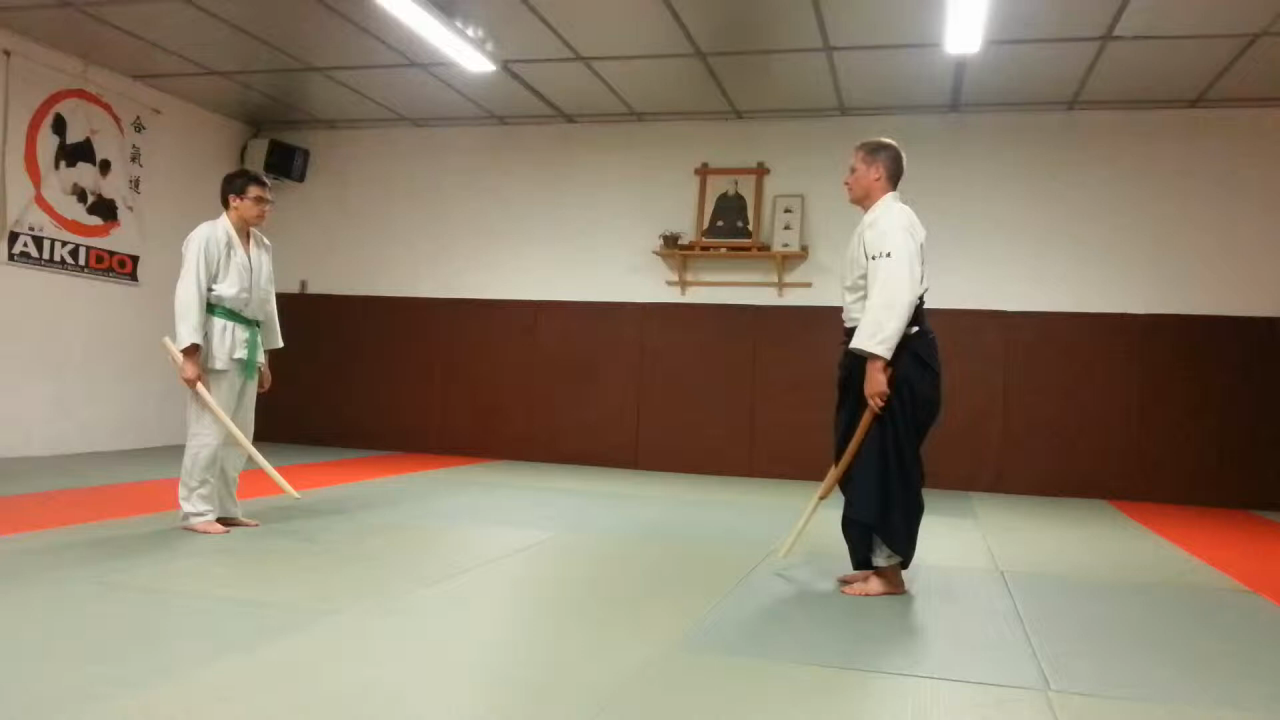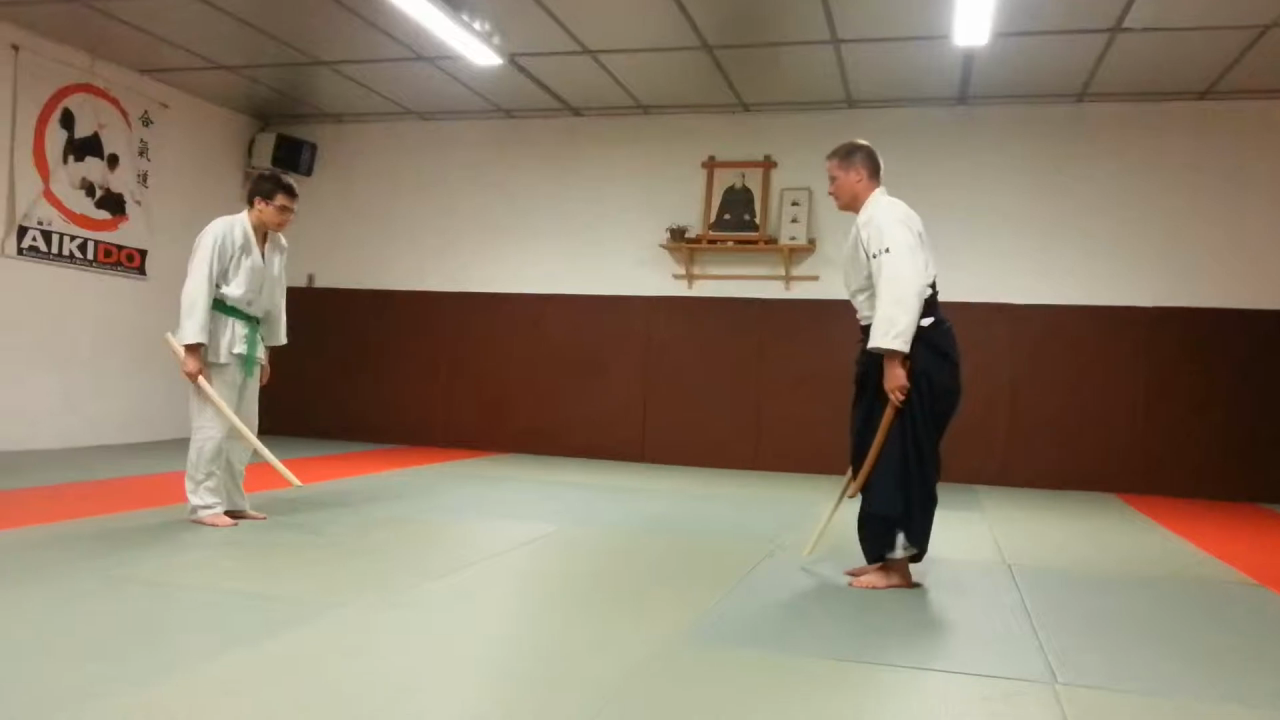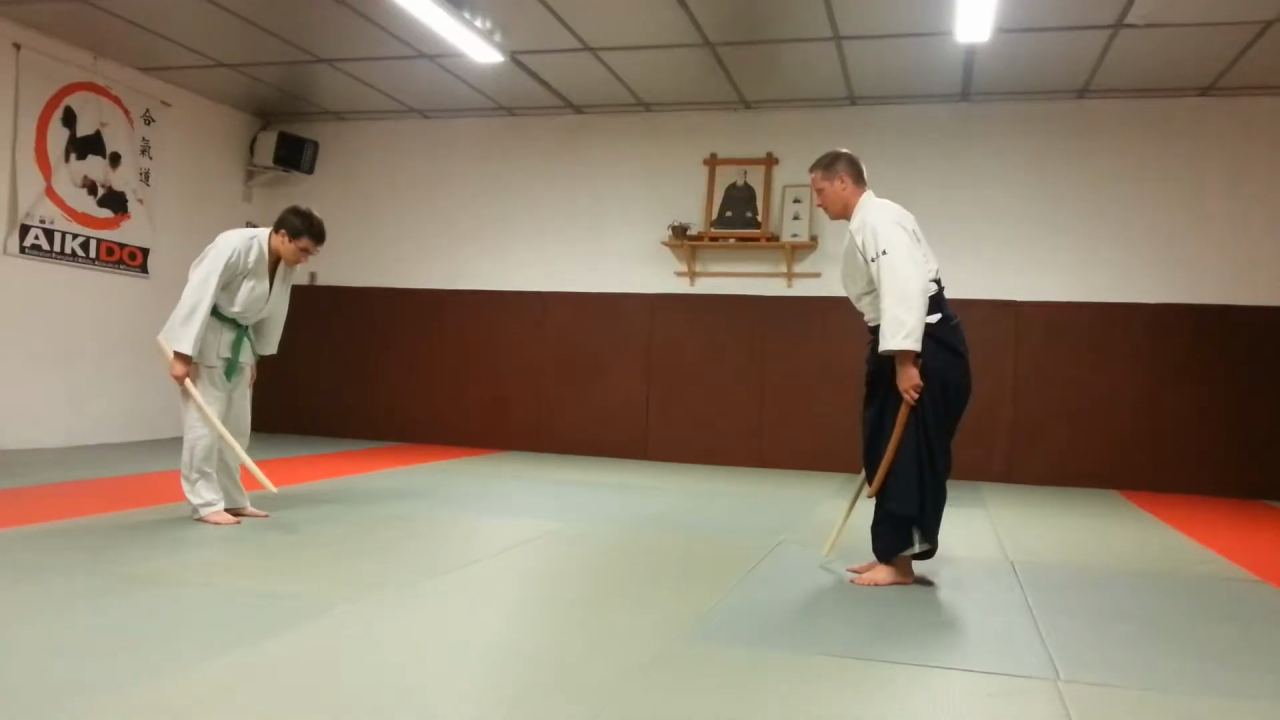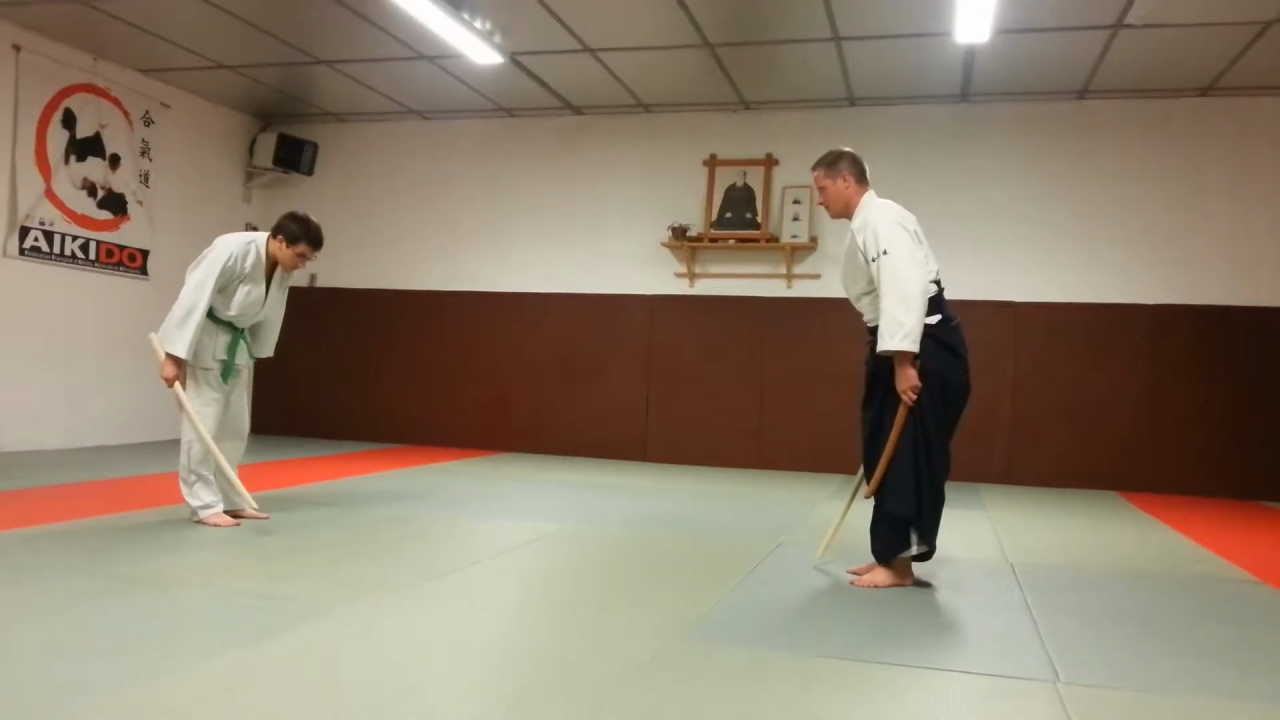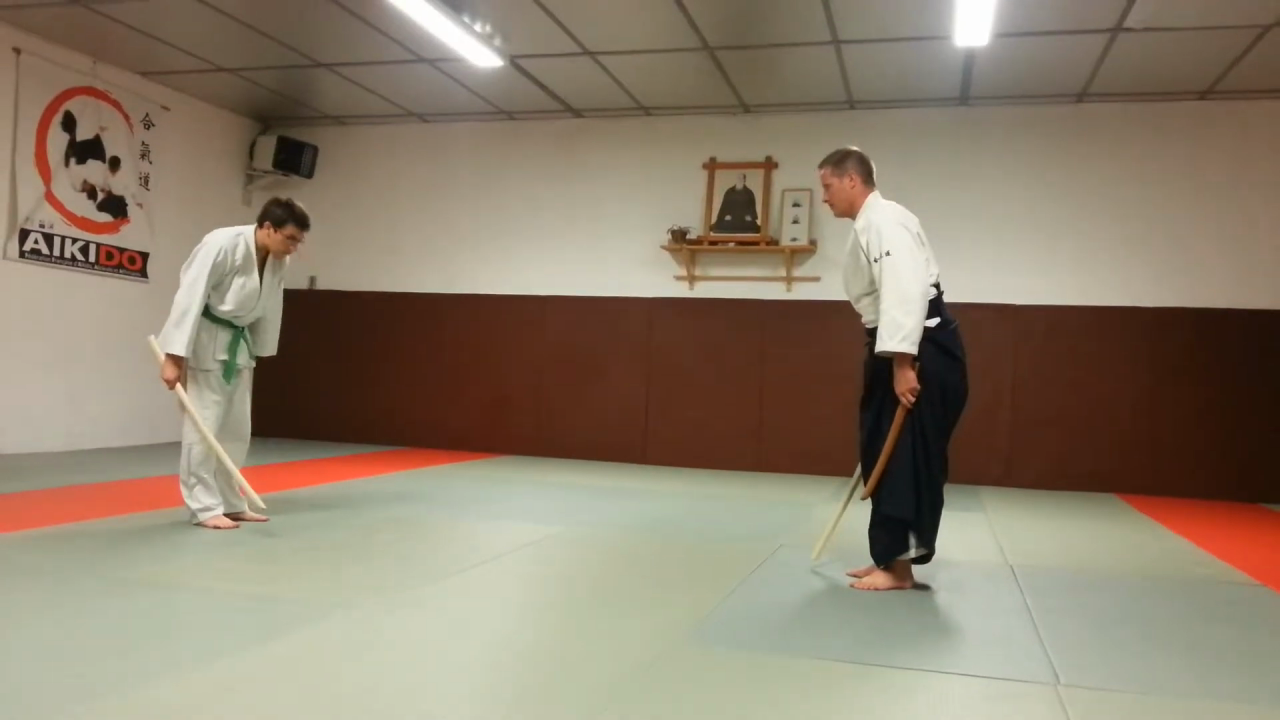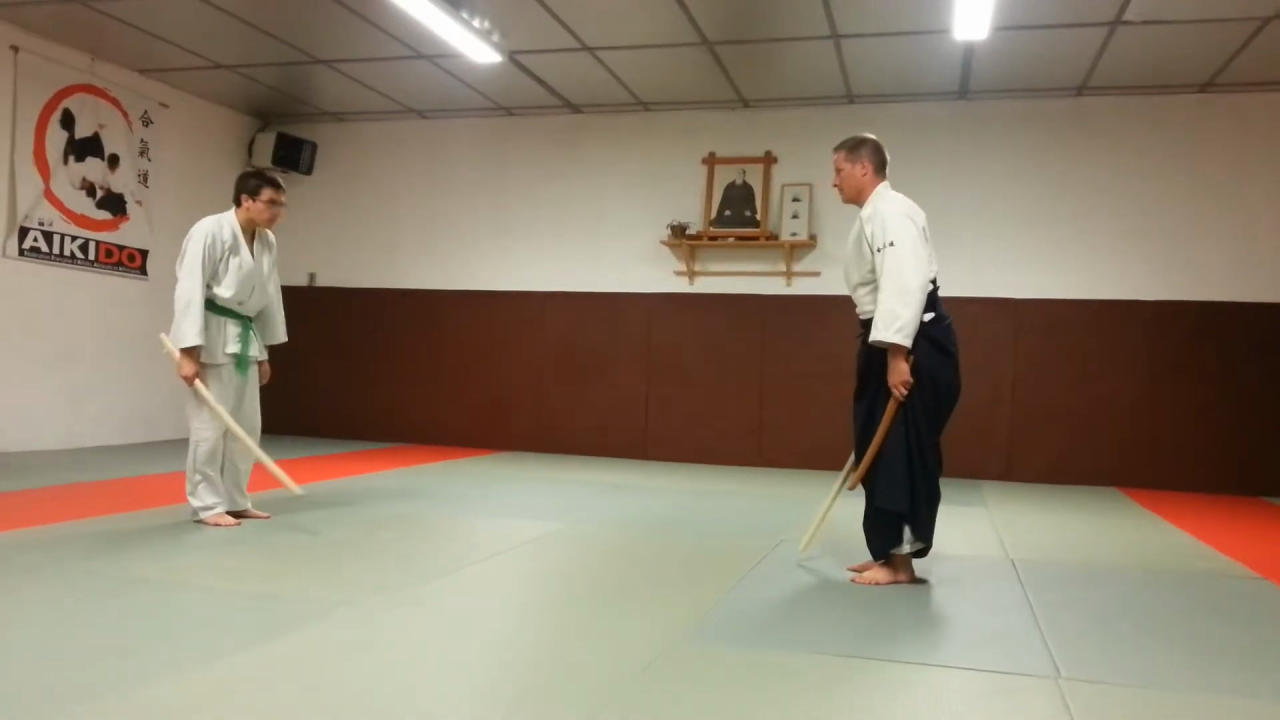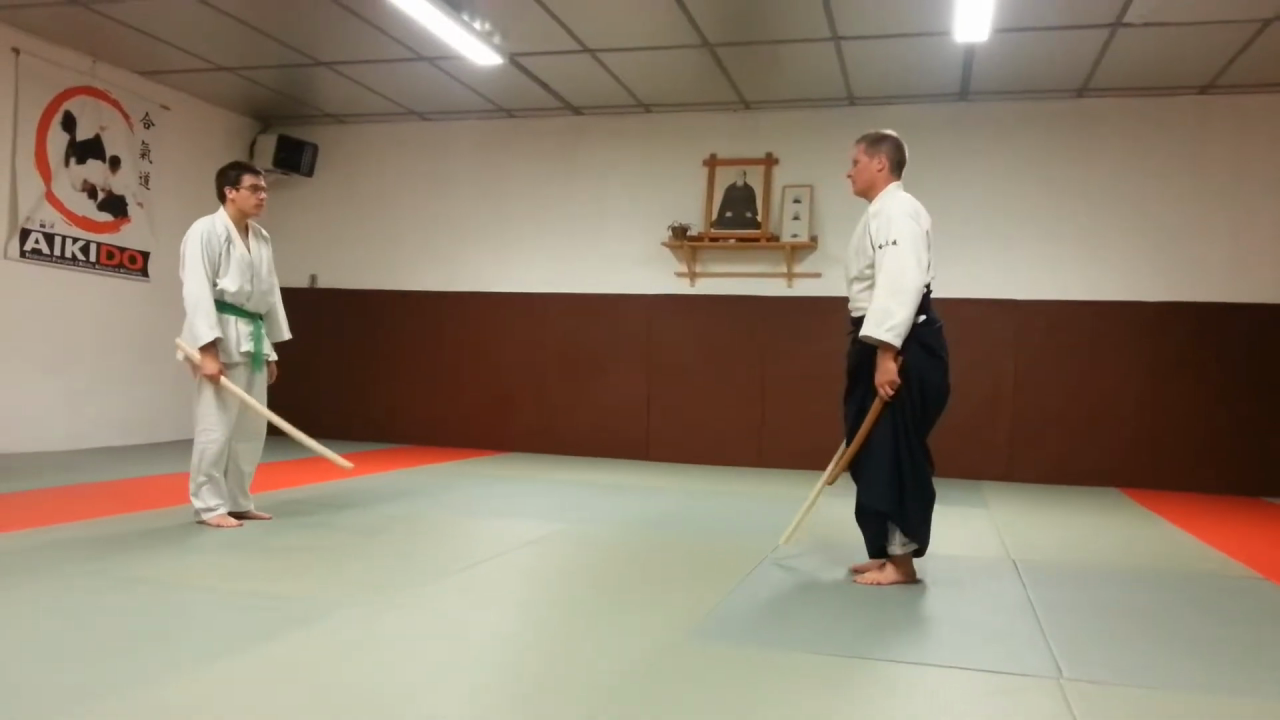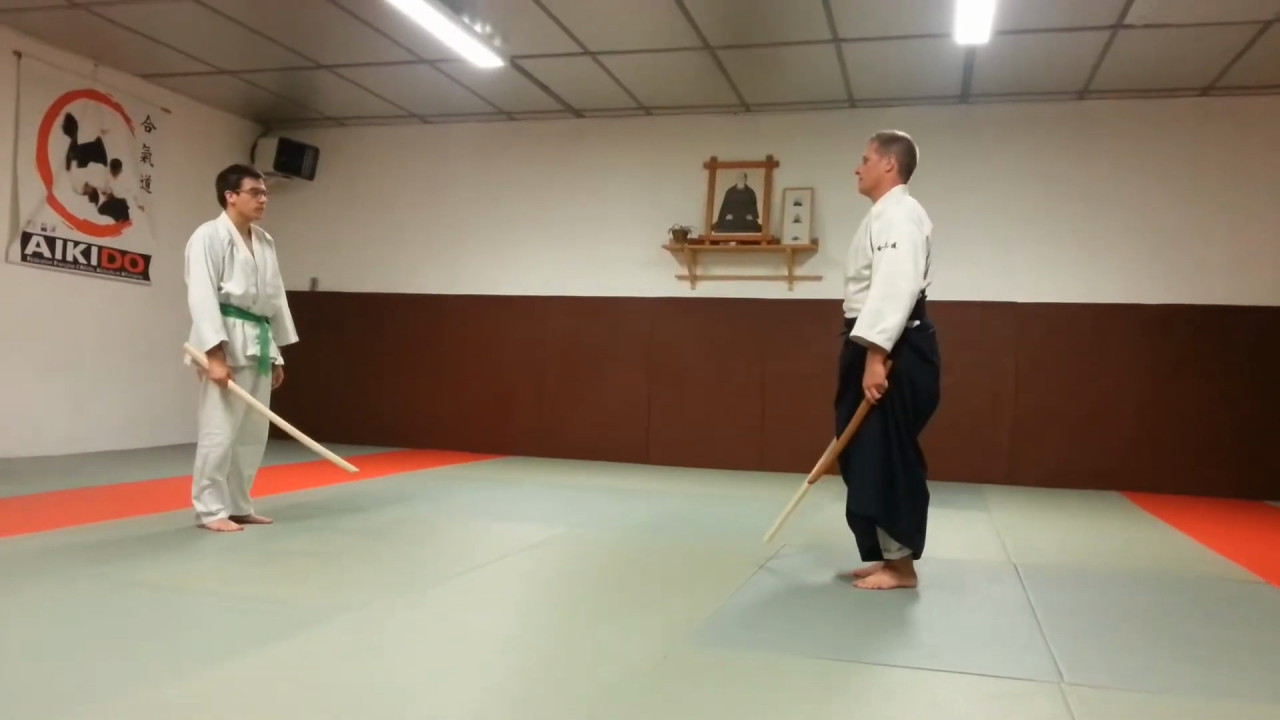
dt=0.3s
person 1, frame 1
left shoulder: (891, 221)
right shoulder: (877, 223)
left elbow: (894, 297)
left wrist: (876, 365)
left hip: (894, 359)
right hip: (881, 355)
left knee: (888, 463)
right knee: (865, 462)
left ankle: (888, 571)
right ankle: (877, 563)
person 1, frame 2
left shoulder: (886, 217)
right shoulder: (872, 220)
left elbow: (902, 291)
left wrist: (895, 361)
right wrist: (884, 358)
left hip: (914, 352)
right hip: (896, 349)
left knee: (902, 455)
right knee: (878, 454)
left ankle: (897, 564)
right ankle: (888, 556)
person 1, frame 3
left shoulder: (879, 219)
right shoulder: (866, 225)
left elbow: (906, 289)
left wrist: (906, 362)
right wrist: (893, 359)
left hip: (926, 347)
right hip: (906, 345)
left knee: (911, 453)
right knee: (888, 452)
left ankle: (900, 561)
right ankle: (893, 553)
person 1, frame 4
left shoulder: (880, 219)
right shoulder: (866, 225)
left elbow: (905, 290)
left wrist: (905, 363)
right wrist: (894, 360)
left hip: (924, 349)
right hip: (903, 347)
left knee: (909, 454)
right knee: (887, 454)
left ankle: (899, 563)
right ankle: (892, 555)
person 1, frame 5
left shoulder: (885, 220)
right shoulder: (869, 226)
left elbow: (906, 292)
left wrist: (903, 364)
right wrist: (893, 361)
left hip: (923, 353)
right hip: (902, 349)
left knee: (908, 458)
right knee: (885, 455)
left ankle: (899, 566)
right ankle: (891, 557)
person 1, frame 6
left shoulder: (891, 212)
right shoulder: (874, 216)
left elbow: (905, 286)
left wrist: (898, 356)
left hip: (912, 346)
right hip: (892, 343)
left knee: (902, 451)
right knee: (880, 450)
left ankle: (899, 560)
right ankle: (891, 552)
person 1, frame 7
left shoulder: (897, 211)
right shoulder: (880, 213)
left elbow: (901, 286)
left wrist: (887, 355)
left hip: (901, 348)
right hip: (884, 344)
left knee: (896, 452)
right knee: (873, 451)
left ankle: (901, 561)
right ankle: (890, 553)
person 1, frame 8
left shoulder: (899, 213)
right shoulder: (884, 215)
left elbow: (896, 289)
left wrist: (876, 357)
left hip: (893, 351)
right hip: (878, 346)
left knee: (887, 456)
right knee: (867, 454)
left ankle: (900, 564)
right ankle: (888, 556)
person 2, frame 1
left shoulder: (262, 246)
right shoulder: (207, 237)
right elbow: (190, 295)
left wrist: (264, 358)
right wrist: (190, 355)
left hip: (247, 346)
right hip: (217, 345)
left knee: (238, 434)
right knee: (209, 430)
left ankle: (224, 508)
right ankle: (197, 512)
person 2, frame 2
left shoulder: (278, 245)
right shoulder: (222, 232)
right elbow: (198, 289)
left wrist: (266, 352)
right wrist: (192, 350)
left hip: (249, 340)
right hip: (219, 338)
left knee: (243, 427)
right knee: (212, 423)
left ankle: (232, 501)
right ankle: (205, 504)
person 2, frame 3
left shoulder: (287, 264)
right shoulder: (235, 246)
right elbow: (198, 295)
left wrist: (254, 359)
right wrist: (182, 356)
left hip: (237, 343)
right hip: (204, 340)
left knee: (236, 424)
right knee: (204, 422)
left ankle: (231, 499)
right ankle: (206, 503)
person 2, frame 4
left shoulder: (283, 266)
right shoulder: (233, 250)
right elbow: (193, 299)
left wrist: (250, 359)
right wrist: (174, 357)
left hip: (235, 345)
right hip: (202, 341)
left knee: (235, 427)
right knee: (203, 424)
left ankle: (229, 500)
right ankle: (205, 505)
person 2, frame 5
left shoulder: (278, 260)
right shoulder: (222, 245)
right elbow: (189, 299)
left wrist: (254, 357)
right wrist: (174, 358)
left hip: (237, 345)
right hip: (204, 343)
left knee: (237, 429)
right knee: (204, 426)
left ankle: (231, 503)
right ankle: (205, 507)
person 2, frame 6
left shoulder: (267, 241)
right shoulder: (209, 232)
right elbow: (190, 291)
left wrist: (264, 352)
right wrist: (188, 353)
left hip: (244, 339)
right hip: (212, 338)
left knee: (247, 426)
right knee: (210, 425)
left ankle: (235, 501)
right ankle: (207, 505)
person 2, frame 7
left shoulder: (261, 238)
right shoulder: (205, 231)
right elbow: (197, 292)
left wrist: (271, 350)
right wrist: (208, 351)
left hip: (253, 340)
right hip: (221, 339)
left knee: (251, 428)
right knee: (216, 426)
left ankle: (237, 502)
right ankle: (209, 506)
person 2, frame 8
left shoulder: (264, 241)
right shoulder: (208, 237)
right elbow: (203, 298)
left wrist: (276, 353)
right wrist: (215, 355)
left hip: (258, 343)
right hip: (227, 342)
left knee: (253, 432)
right knee: (220, 429)
left ankle: (238, 506)
right ankle: (211, 510)
